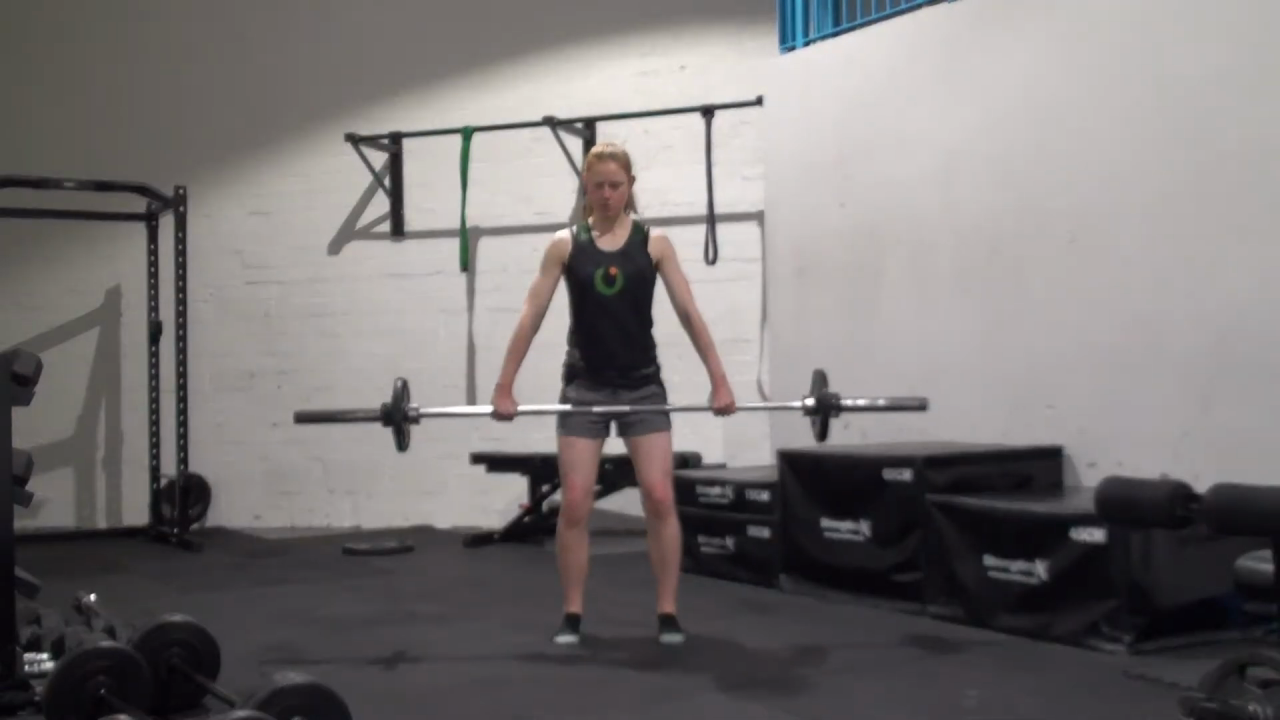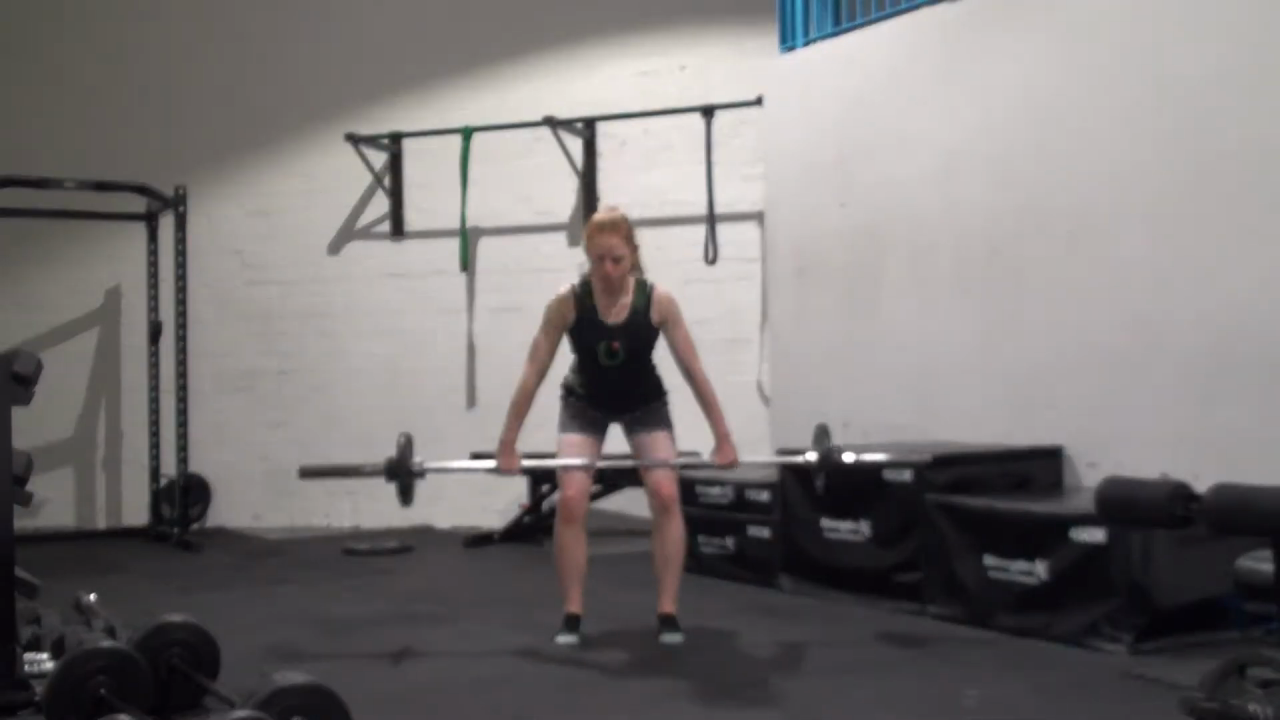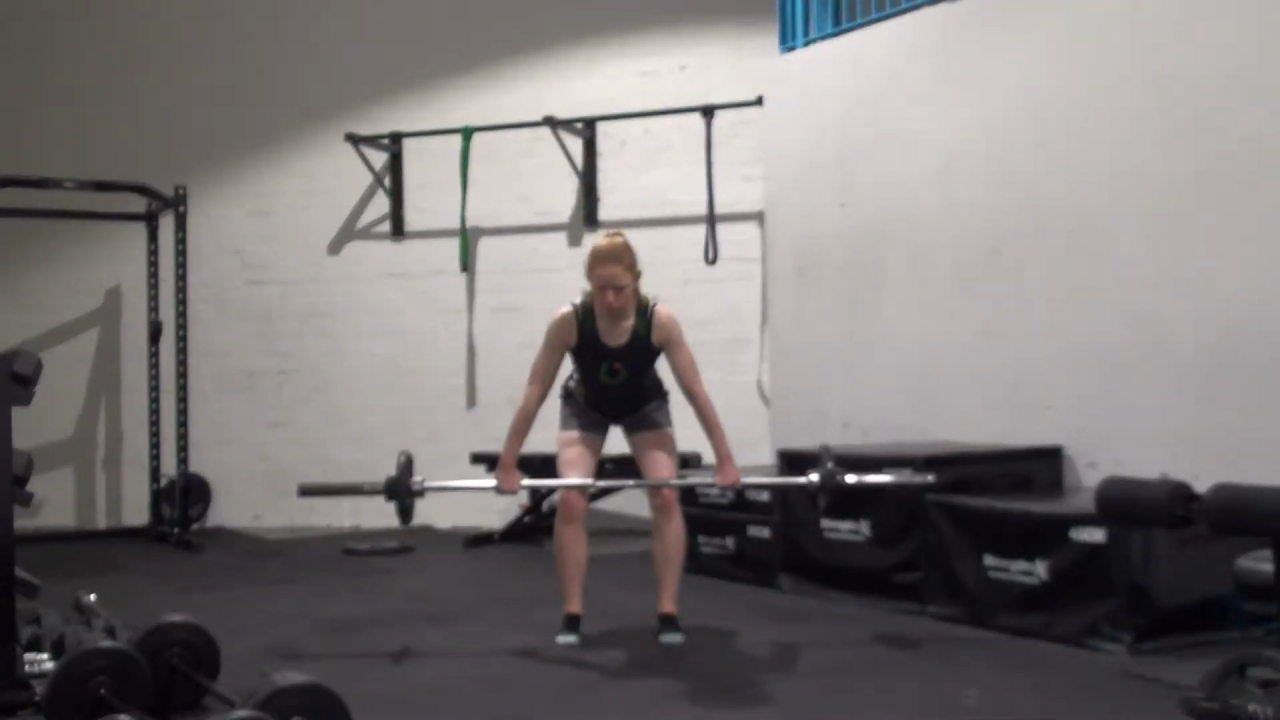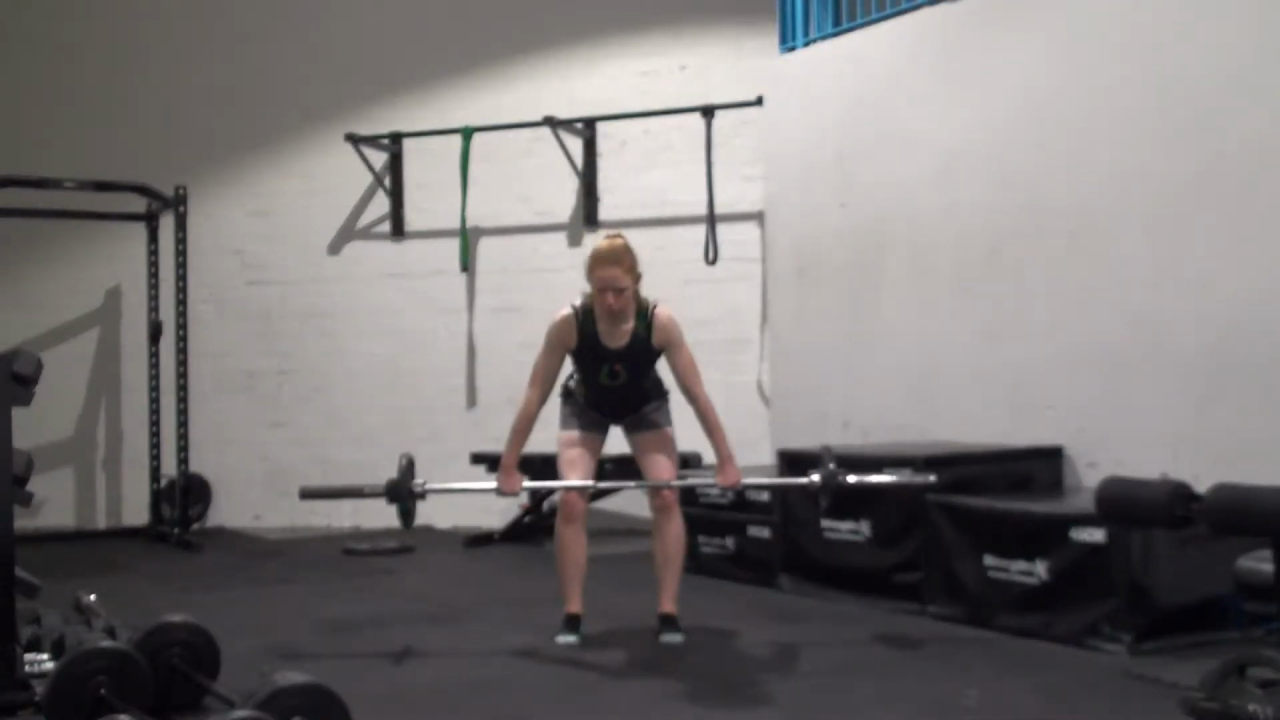
dt=0.4s
person 1, frame 1
left shoulder: (654, 242)
right shoulder: (565, 244)
left elbow: (689, 314)
right elbow: (531, 317)
left wrist: (719, 380)
right wrist: (504, 385)
left hip: (642, 385)
right hip: (584, 386)
left knee: (660, 500)
right knee: (574, 504)
left ankle: (668, 613)
right ankle: (571, 615)
person 1, frame 2
left shoulder: (658, 301)
right shoulder: (566, 302)
left elbow: (694, 371)
right elbow: (533, 374)
left wrist: (722, 437)
right wrist: (508, 442)
left hip: (644, 403)
right hip: (584, 405)
left knee: (666, 496)
right knee: (571, 501)
left ankle: (668, 613)
right ankle: (572, 615)
person 1, frame 3
left shoulder: (660, 321)
right shoulder: (568, 322)
left elbow: (696, 391)
right elbow: (534, 393)
left wrist: (725, 459)
right wrist: (508, 463)
left hip: (644, 406)
right hip: (585, 407)
left knee: (667, 497)
right knee: (571, 501)
left ankle: (668, 613)
right ankle: (572, 615)
person 1, frame 4
left shoulder: (660, 321)
right shoulder: (568, 323)
left elbow: (696, 392)
right elbow: (535, 395)
left wrist: (726, 460)
right wrist: (508, 464)
left hip: (645, 406)
right hip: (585, 407)
left knee: (667, 497)
right knee: (571, 501)
left ankle: (668, 613)
right ankle: (572, 615)
